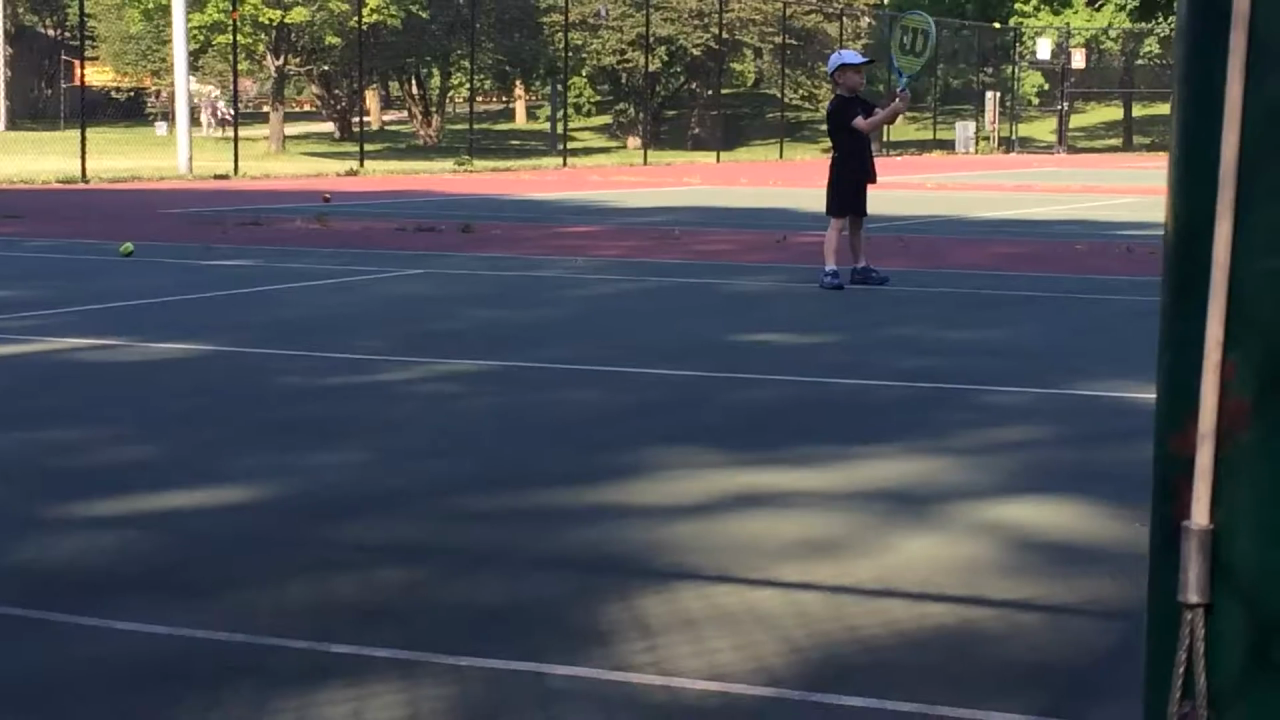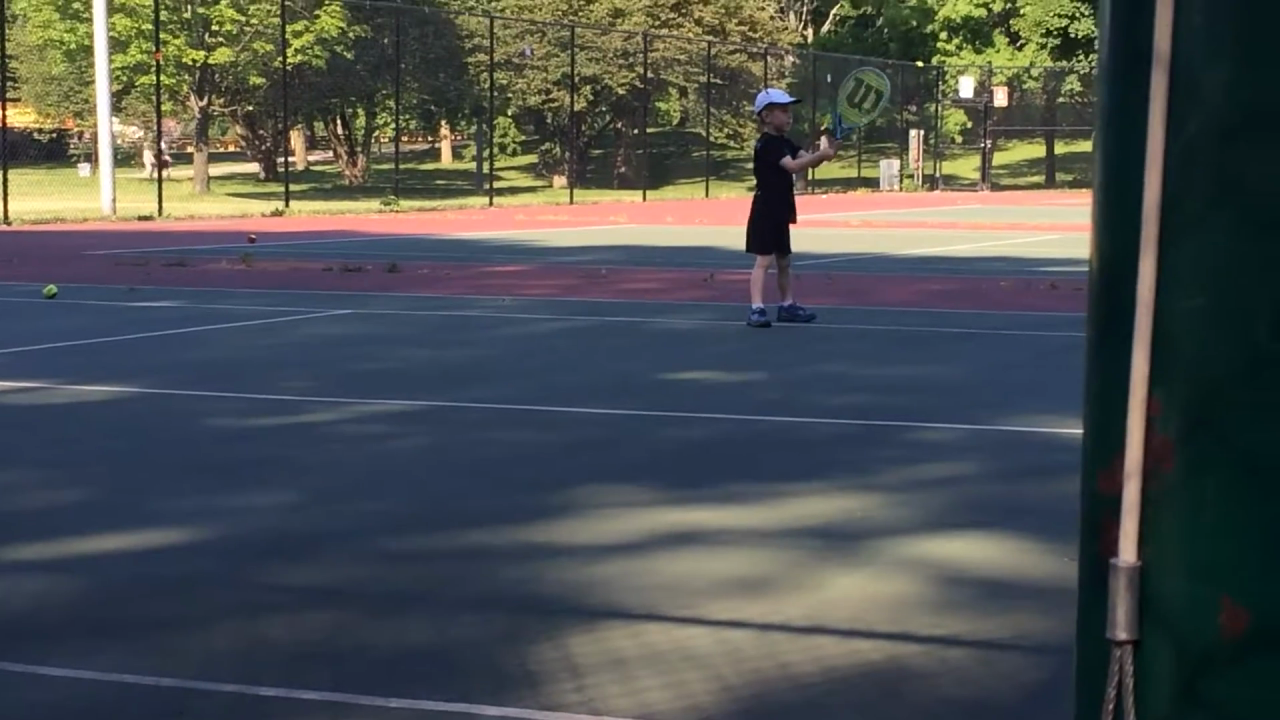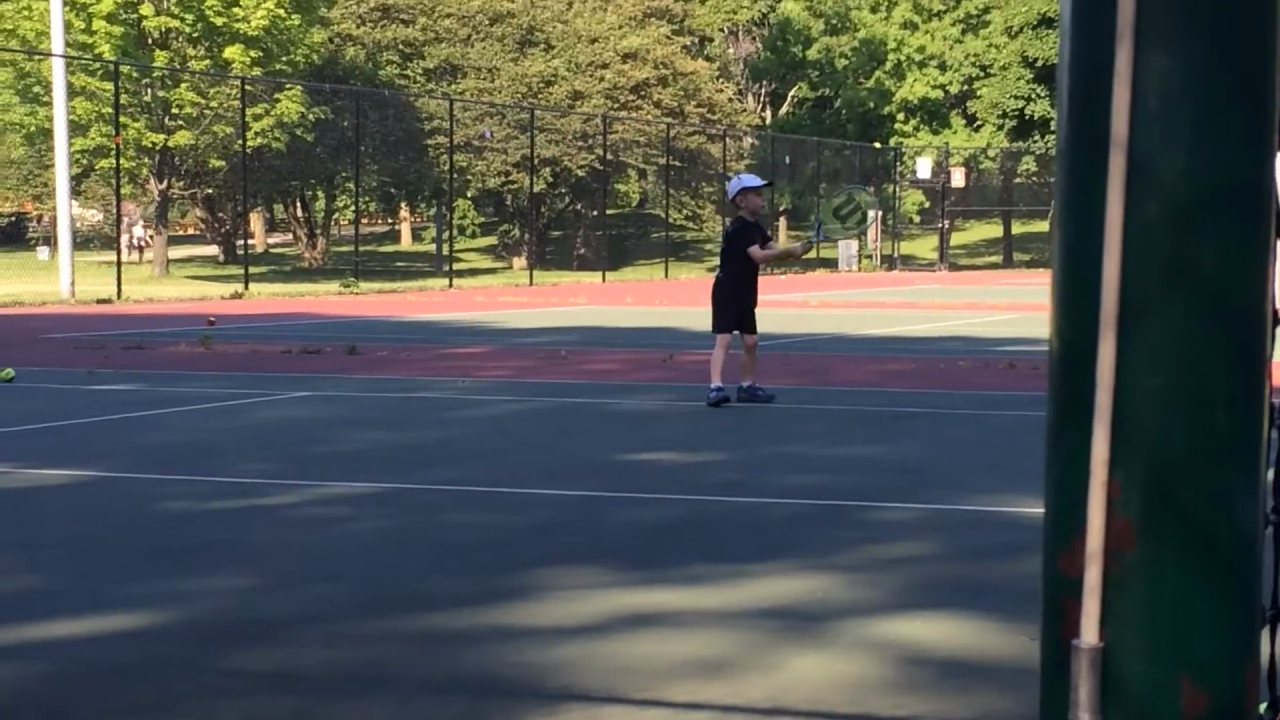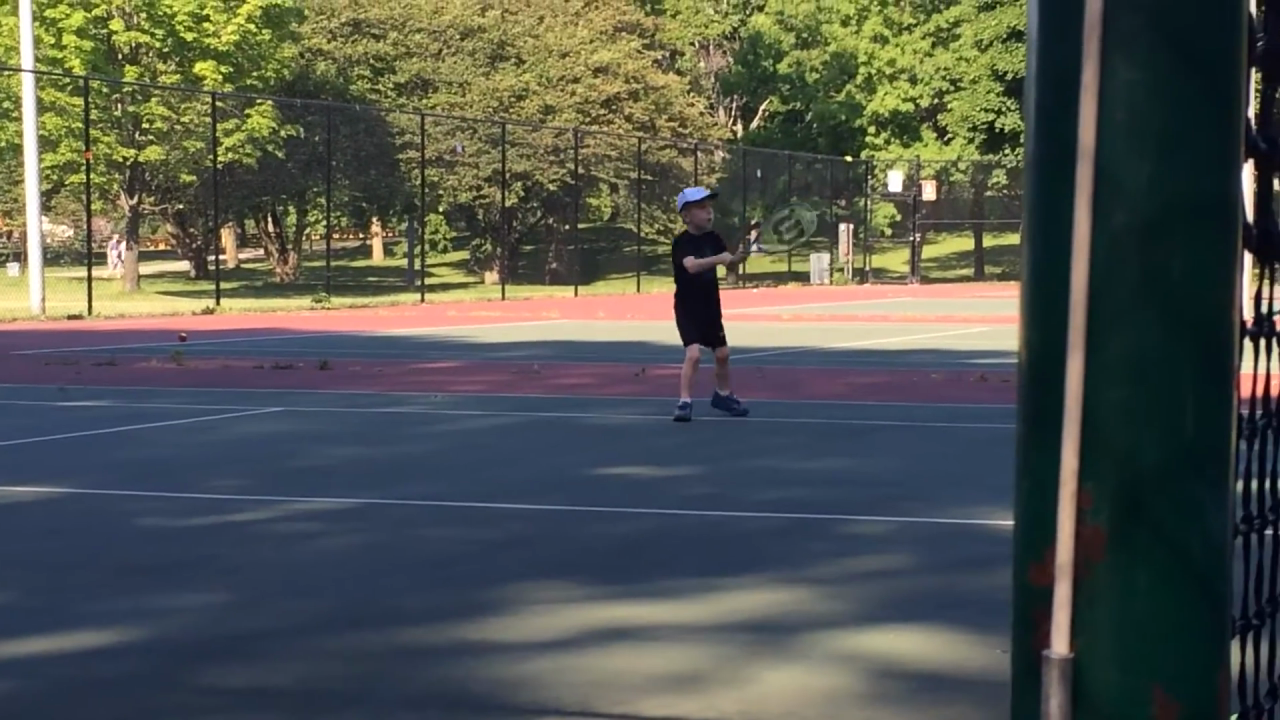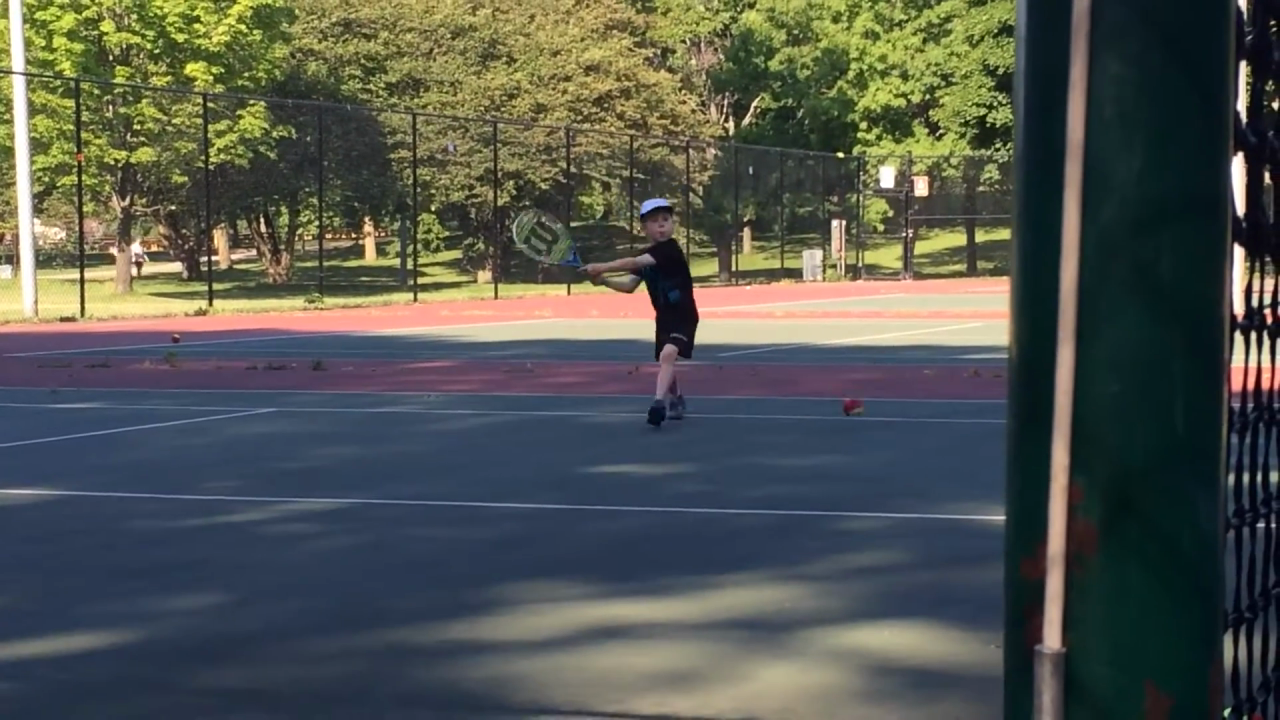
dt=0.5s
person 1, frame 1
left shoulder: (859, 102)
right shoulder: (838, 106)
left elbow: (886, 119)
right elbow: (865, 126)
left wrist: (897, 107)
right wrist: (892, 109)
left hip: (858, 173)
right hip: (843, 173)
left knee: (857, 222)
right knee: (838, 222)
left ankle: (860, 267)
right ankle: (830, 271)
person 1, frame 2
left shoulder: (783, 142)
right shoulder: (767, 144)
left elbow: (808, 161)
right elbow: (794, 166)
left wrist: (825, 152)
right wrist: (821, 154)
left hip: (780, 212)
right hip: (765, 211)
left knee: (784, 261)
right knee: (764, 260)
left ankle: (787, 305)
right ankle: (756, 309)
person 1, frame 3
left shoulder: (756, 227)
right shoulder: (739, 228)
left elbow: (774, 250)
right elbow: (759, 256)
left wrist: (796, 250)
right wrist: (789, 250)
left hip: (745, 295)
right hip: (727, 293)
left knee: (750, 341)
right knee: (724, 340)
left ankle: (747, 386)
right ankle: (716, 387)
person 1, frame 4
left shoulder: (712, 238)
right shoulder: (681, 242)
left elbow: (726, 259)
right elbow: (692, 266)
left wrist: (736, 256)
right wrist: (719, 259)
left hip: (710, 306)
right hip: (687, 308)
left knee: (722, 353)
right knee: (693, 354)
left ankle: (724, 395)
right ankle: (684, 402)
person 1, frame 5
left shoulder: (671, 248)
right shoulder: (648, 255)
left elbow: (633, 264)
right elbow: (629, 285)
left wrist: (601, 268)
right wrist: (604, 278)
left hip: (683, 315)
right hip: (664, 317)
left knee: (668, 355)
right knee: (665, 364)
left ankle: (660, 402)
right ankle: (676, 399)
